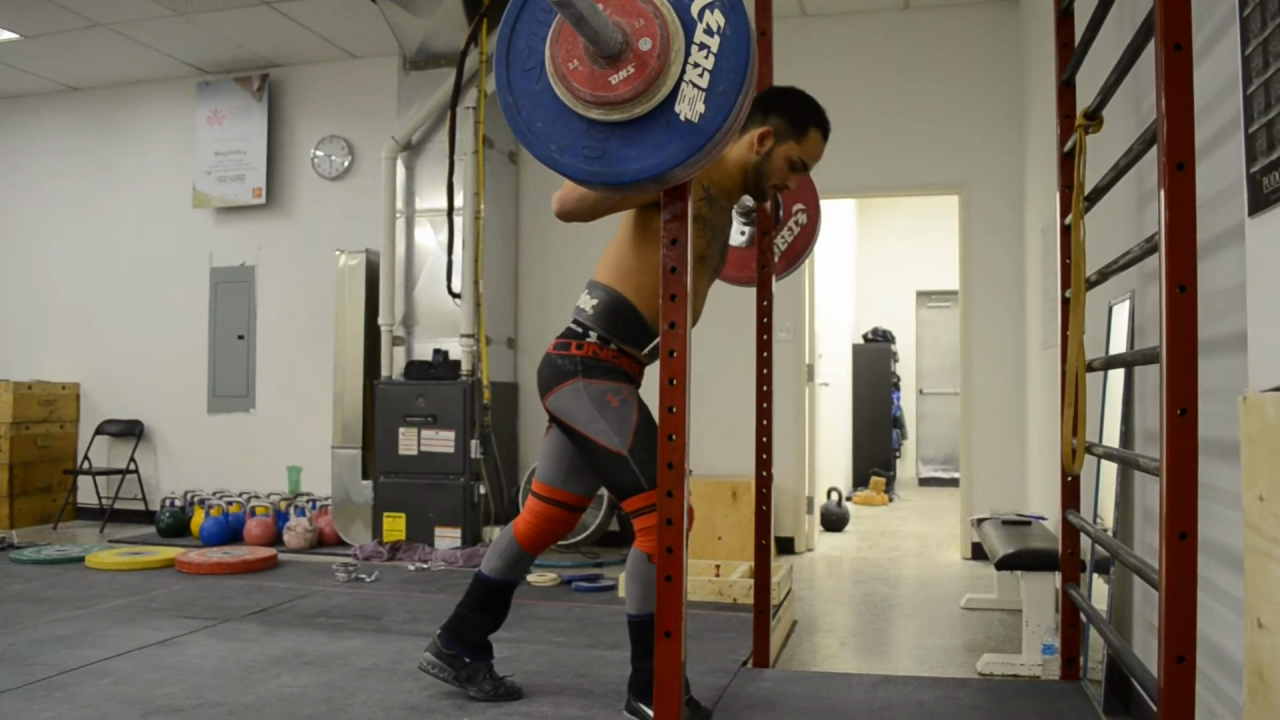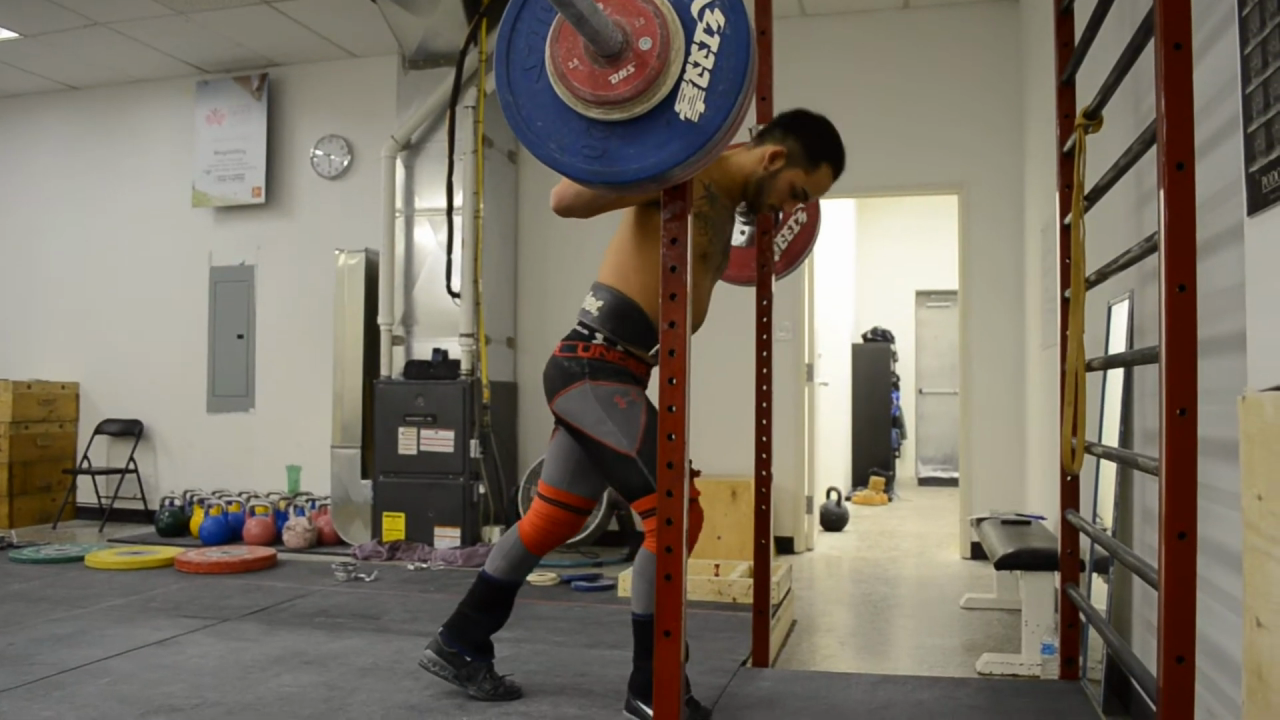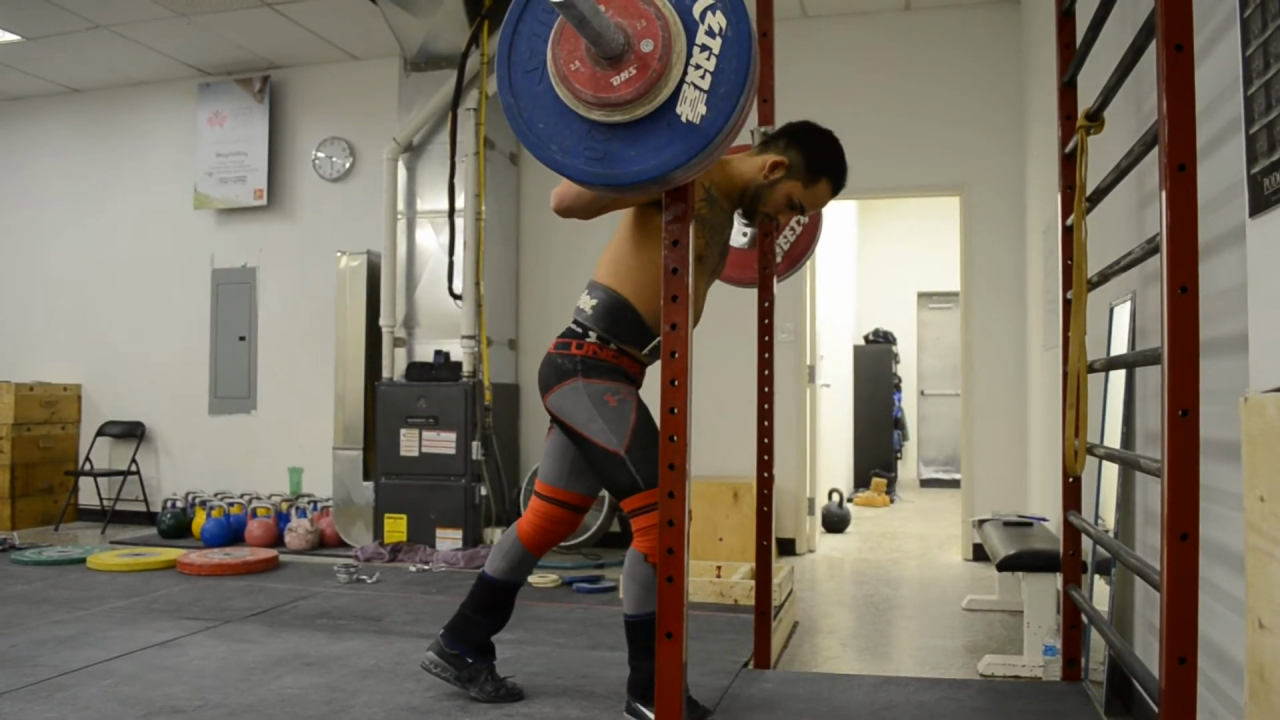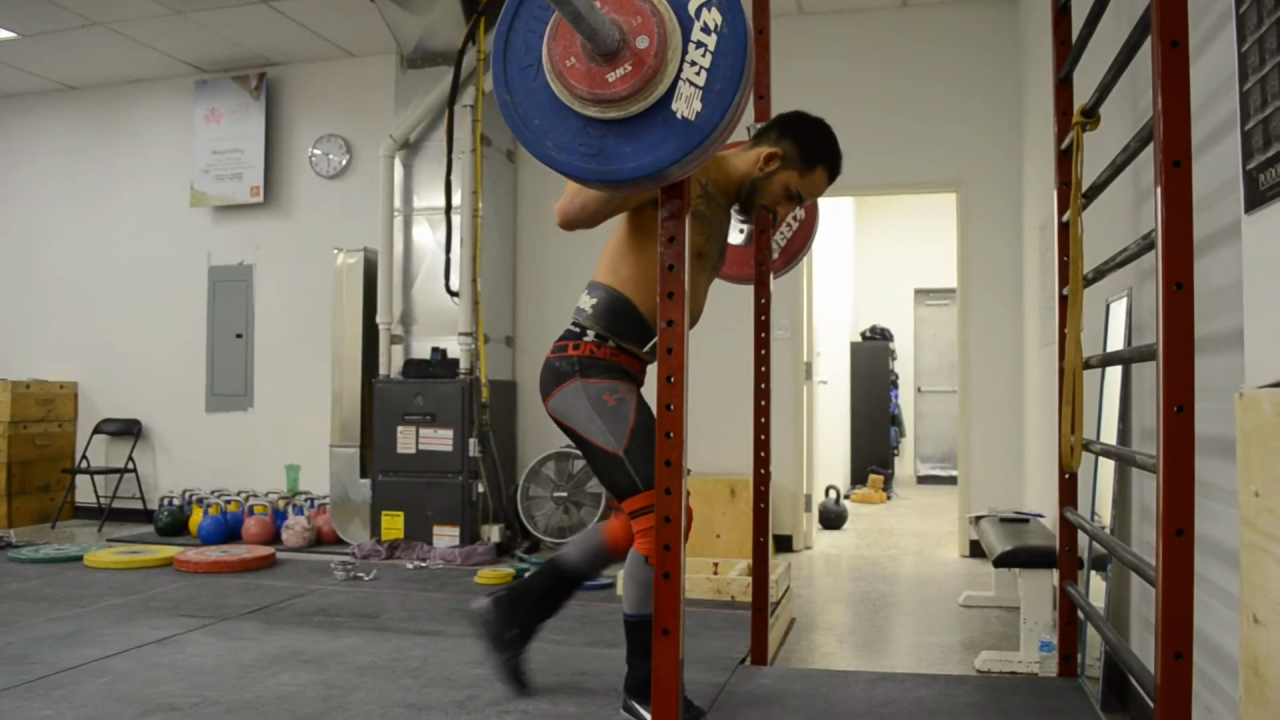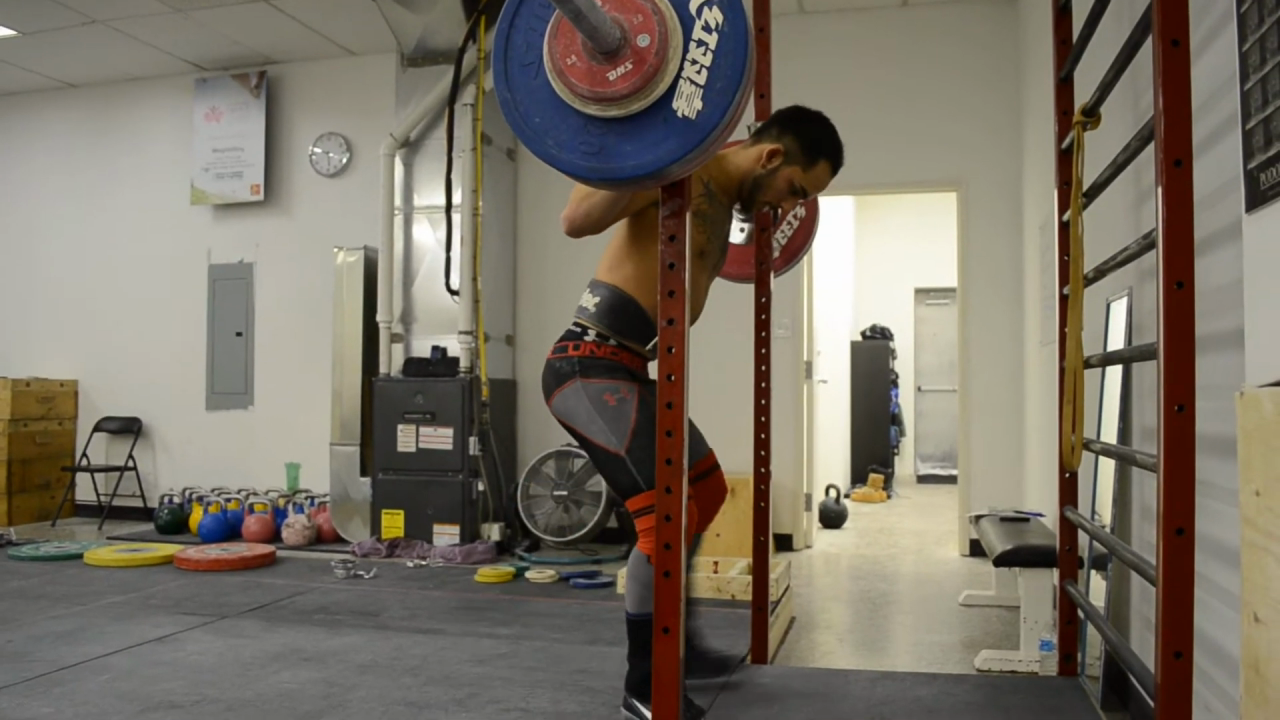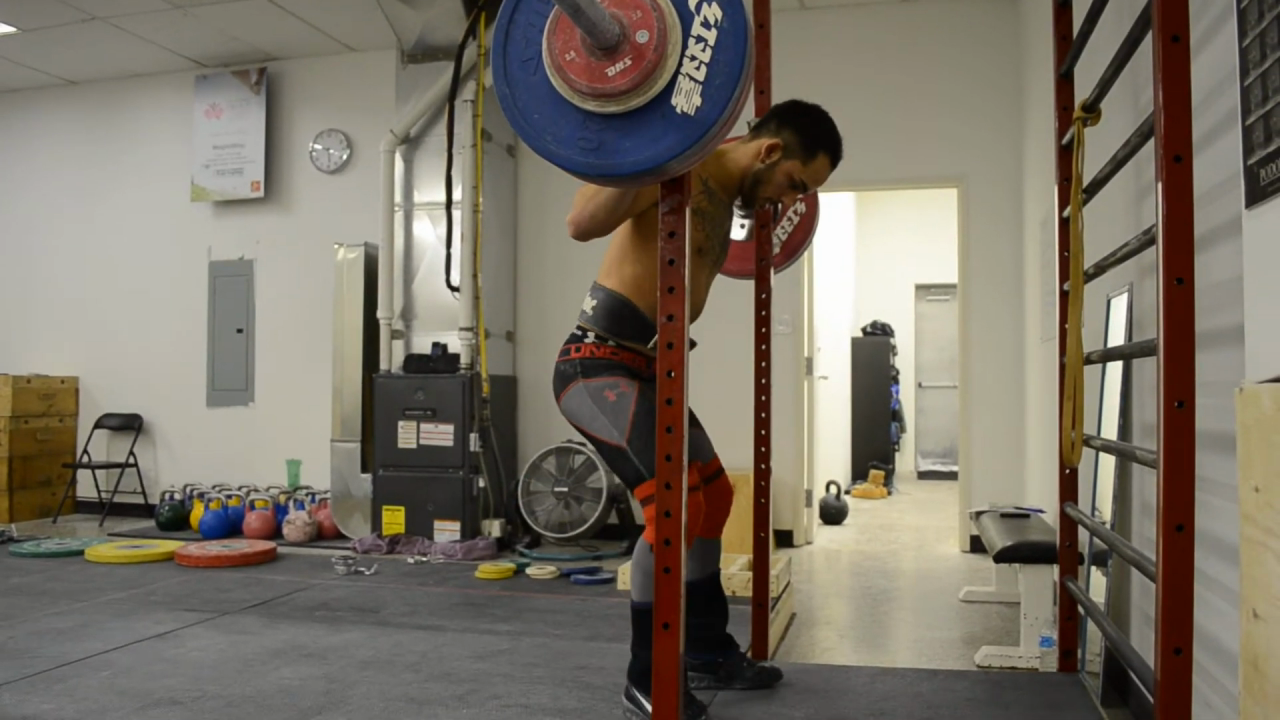
dt=0.2s
person 1, frame 1
left shoulder: (720, 200)
right elbow: (567, 204)
left hip: (598, 369)
right hip: (586, 364)
left knee: (548, 517)
right knee: (661, 513)
left ankle: (457, 647)
person 1, frame 2
left shoulder: (722, 200)
right elbow: (565, 199)
left hip: (602, 371)
right hip: (594, 366)
left knee: (553, 517)
left ankle: (458, 645)
person 1, frame 3
left shoulder: (722, 204)
right elbow: (566, 200)
left hip: (599, 370)
right hip: (588, 364)
left knee: (551, 517)
right knee: (659, 515)
left ankle: (460, 647)
person 1, frame 4
left shoulder: (719, 201)
right shoulder: (682, 169)
right elbow: (570, 211)
left hip: (606, 369)
right hip: (589, 364)
left knee: (641, 521)
right knee: (660, 517)
left ankle: (513, 613)
person 1, frame 5
left shoulder: (721, 197)
right elbow: (576, 218)
left hip: (620, 368)
right hip: (591, 364)
left knee: (704, 488)
right knee: (663, 514)
left ankle: (675, 643)
person 1, frame 6
left shoulder: (723, 194)
right shoulder: (681, 166)
right elbow: (582, 221)
left hip: (635, 366)
right hip: (598, 364)
left knee: (712, 496)
right knee: (675, 504)
left ankle: (707, 654)
